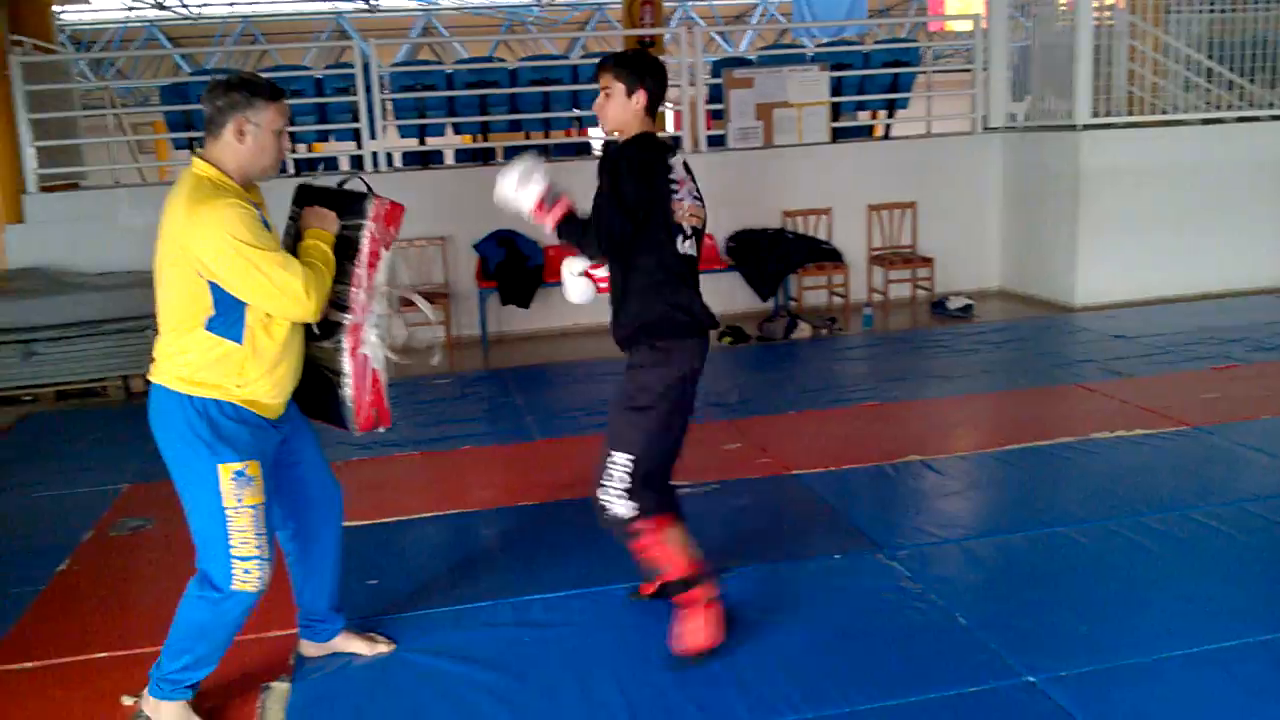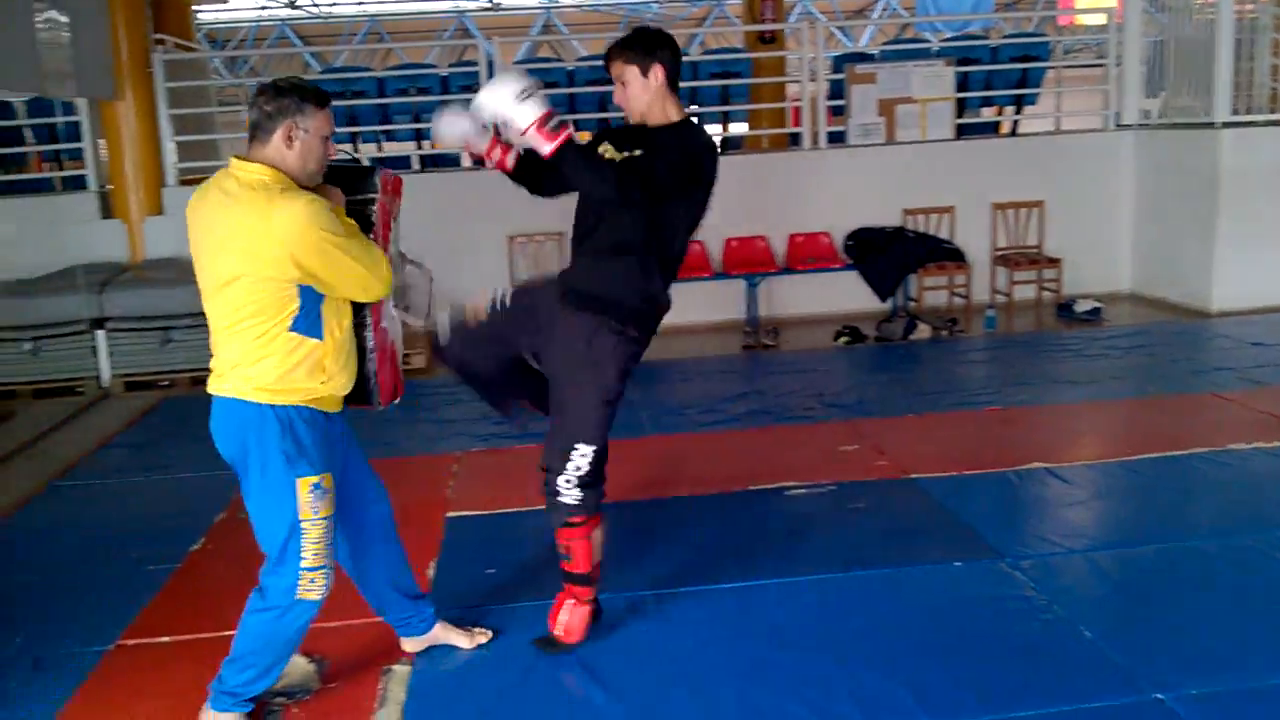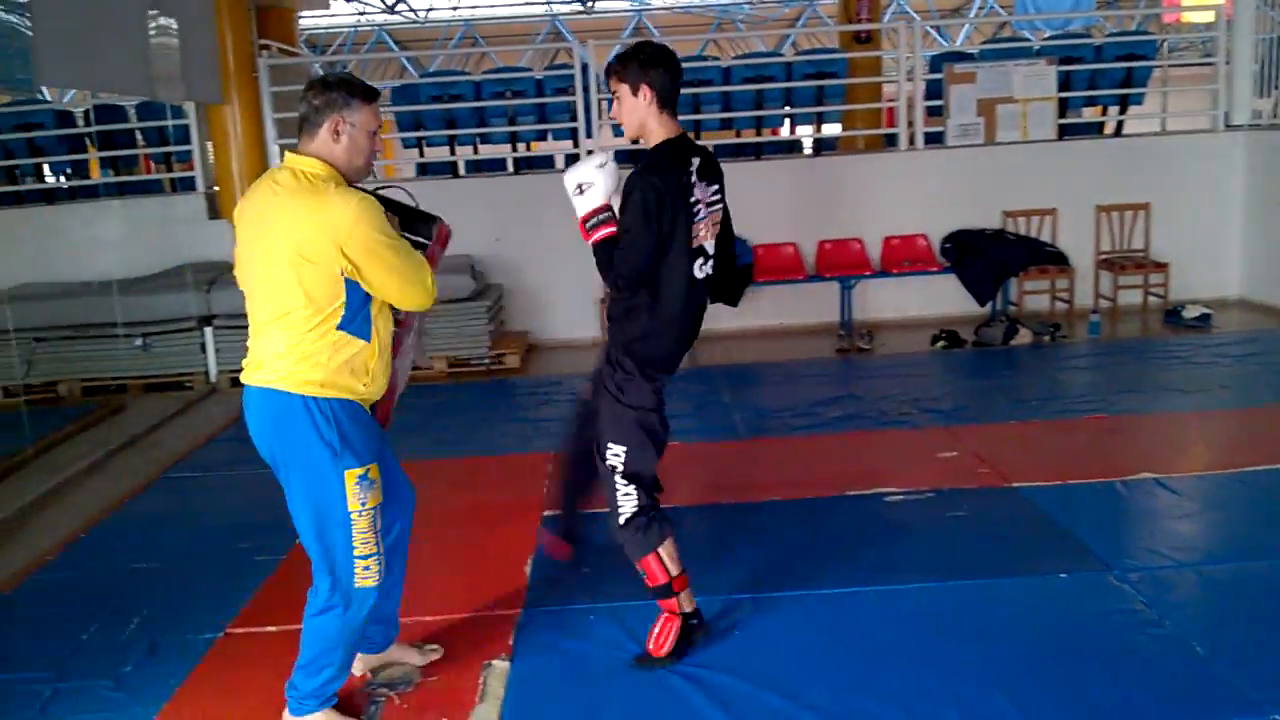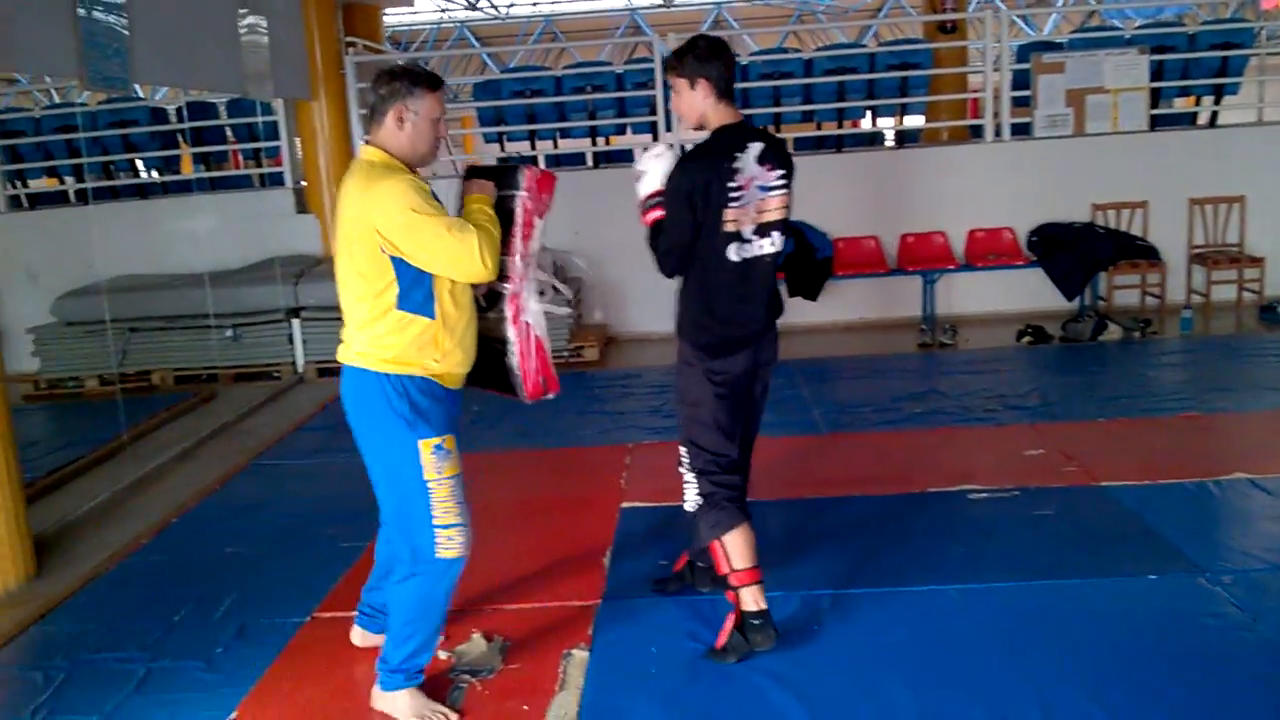
dt=0.4s
person 1, frame 1
left shoulder: (232, 196)
right shoulder: (213, 213)
right elbow: (302, 297)
left wrist: (310, 240)
right wrist: (320, 237)
left hip: (260, 403)
right hip: (205, 412)
left knee: (316, 509)
right knee: (238, 567)
left ankle: (320, 630)
person 1, frame 2
left shoulder: (214, 196)
right shoulder: (295, 214)
right elbow: (374, 280)
right wrist: (336, 213)
left hip: (296, 407)
right hip: (275, 418)
left knee: (366, 516)
right knee: (299, 575)
left ankle: (416, 624)
person 1, frame 3
left shoulder: (259, 196)
right shoulder: (347, 209)
right elbow: (418, 291)
right wrist: (391, 240)
left hip: (277, 395)
right hip: (313, 410)
left knee: (393, 505)
right knee: (350, 563)
left ankle: (375, 642)
person 1, frame 4
left shoulder: (373, 181)
right shoulder: (389, 190)
right elbow: (477, 259)
left wrist: (466, 215)
right wrist: (480, 202)
left hip: (408, 380)
right hip: (394, 387)
left knee: (416, 515)
right knee: (434, 536)
left ankle: (375, 619)
person 2, frame 1
left shoulder: (628, 159)
right shoulder: (671, 162)
left elbow: (609, 239)
left wrist: (541, 203)
right wrist: (598, 277)
left hip: (664, 346)
right hip: (675, 337)
left knee: (623, 492)
right knee: (649, 475)
left ankle: (700, 599)
right ankle: (678, 575)
person 2, frame 2
left shoulder: (690, 151)
right shoulder: (624, 141)
left elbow: (607, 184)
right elbow: (549, 178)
left wrist: (538, 124)
right wrist: (491, 145)
left hip: (612, 323)
right hip: (566, 297)
left knee: (570, 470)
right knee: (463, 344)
left ankle: (580, 598)
person 2, frame 3
left shoulder: (658, 181)
right shoulder: (699, 164)
left elbow: (623, 276)
right elbow: (726, 270)
left wrist: (594, 210)
left hip: (639, 353)
right hip: (651, 337)
left knee: (628, 486)
right knee: (588, 428)
left ankle: (681, 613)
right ankle: (569, 534)
person 2, frame 4
left shoulder: (696, 167)
right shoulder: (775, 153)
left elbow: (670, 258)
left wrist: (654, 195)
left hip: (711, 341)
right hip: (758, 333)
left knee: (709, 471)
right knee: (725, 454)
left ankle: (754, 614)
right ankle: (709, 557)
